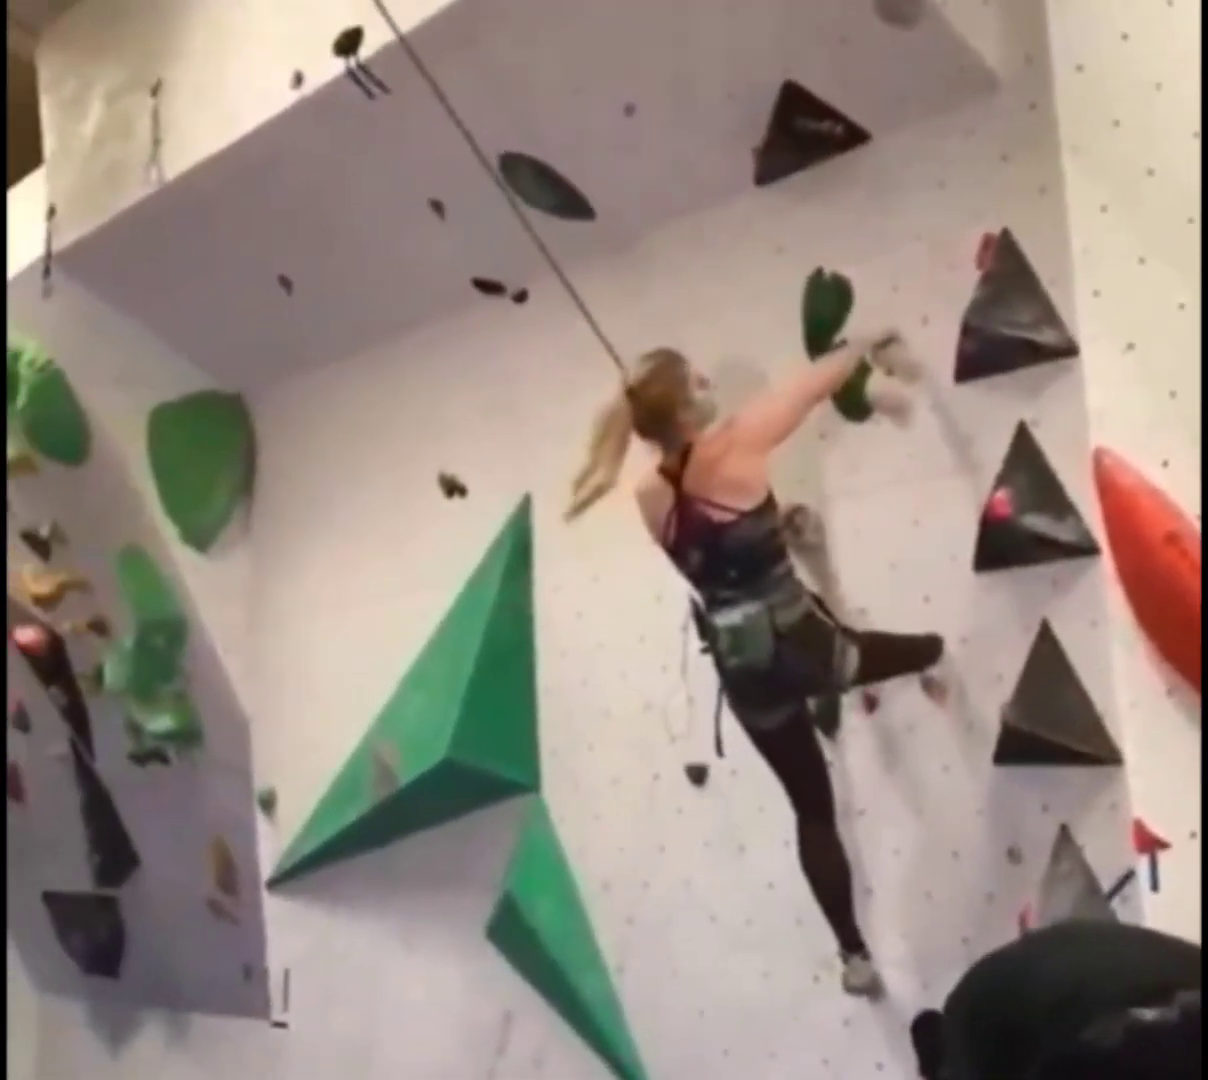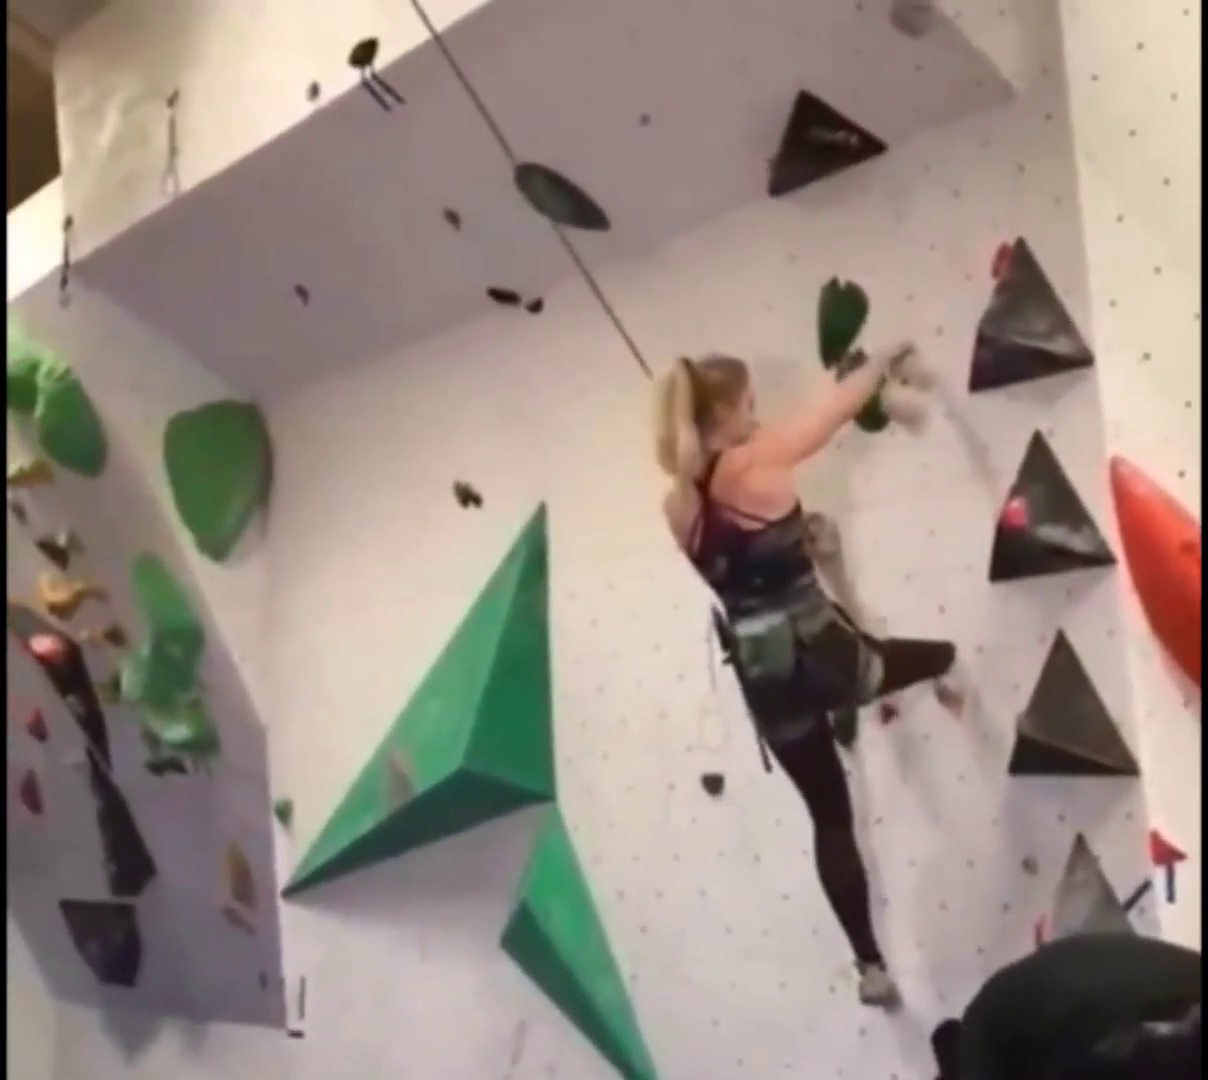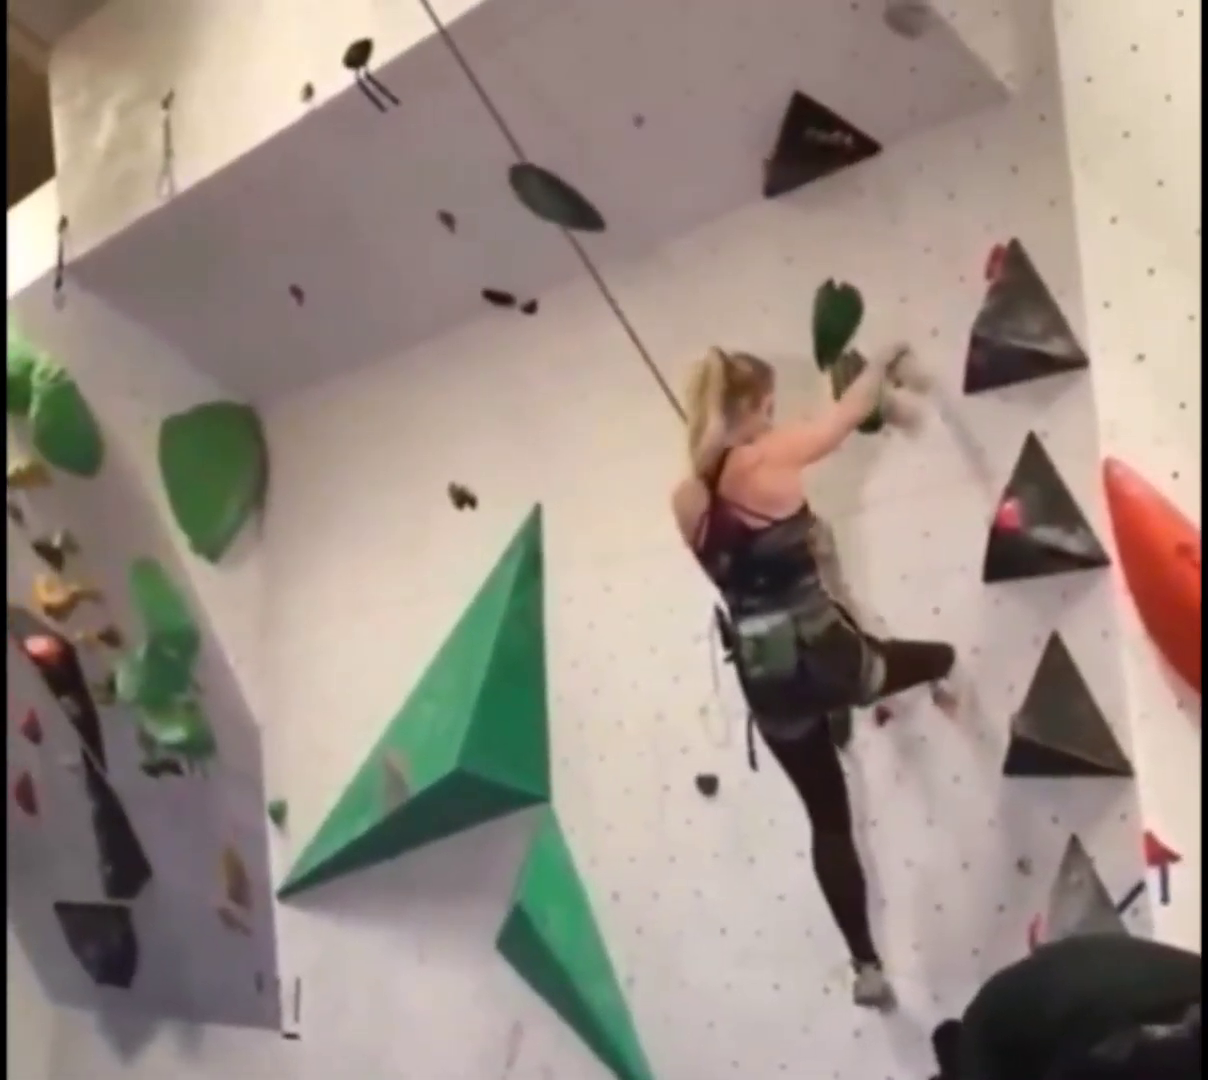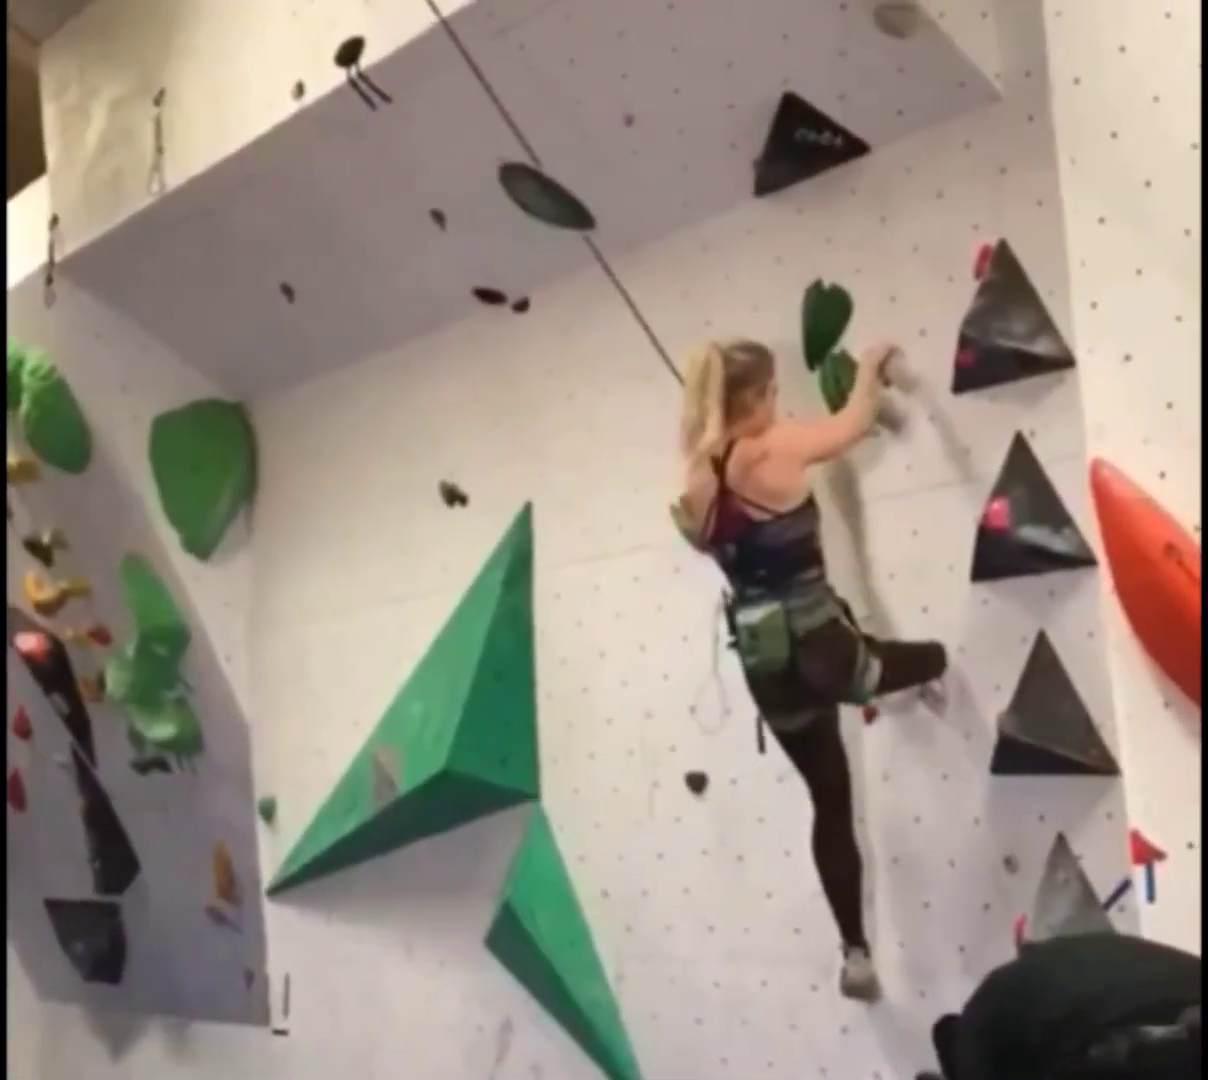
dt=0.5s
person 1, frame 1
left shoulder: (650, 497)
right shoulder: (731, 449)
right elbow: (811, 384)
left wrist: (773, 523)
right wrist: (864, 347)
left hip: (740, 666)
right hip: (797, 641)
left knee: (812, 810)
left ankle: (854, 955)
person 1, frame 2
left shoulder: (679, 503)
right shoulder: (758, 460)
right elbow: (840, 402)
right wrist: (883, 361)
left hip: (761, 674)
right hip: (818, 652)
left knee: (829, 819)
left ankle: (870, 965)
person 1, frame 3
left shoulder: (686, 498)
right shoulder: (770, 457)
right elbow: (853, 407)
right wrist: (881, 363)
left hip: (763, 675)
right hip: (820, 653)
left knee: (828, 819)
right knee: (940, 659)
left ankle: (866, 965)
person 1, frame 4
left shoulder: (698, 485)
right shoulder: (778, 450)
right elbow: (856, 420)
right wrist: (871, 363)
left hip: (764, 663)
right hip: (819, 648)
left knee: (829, 802)
right knee: (936, 659)
left ankle: (854, 951)
